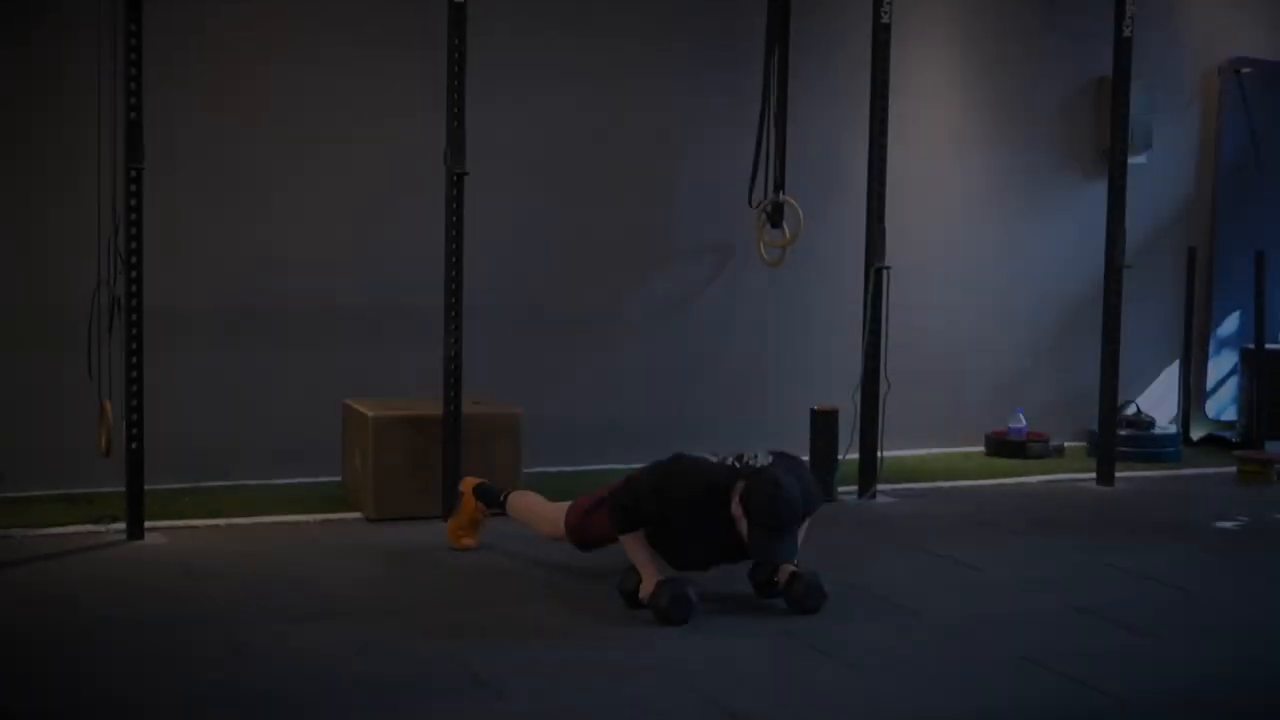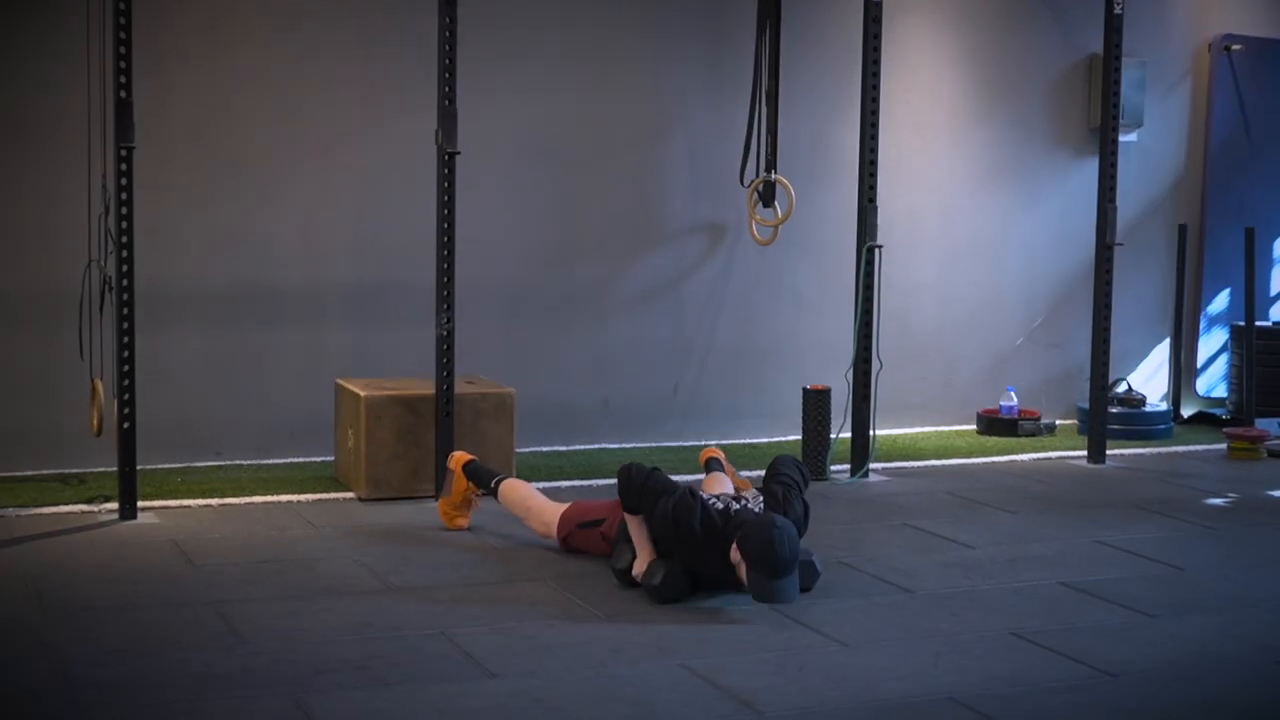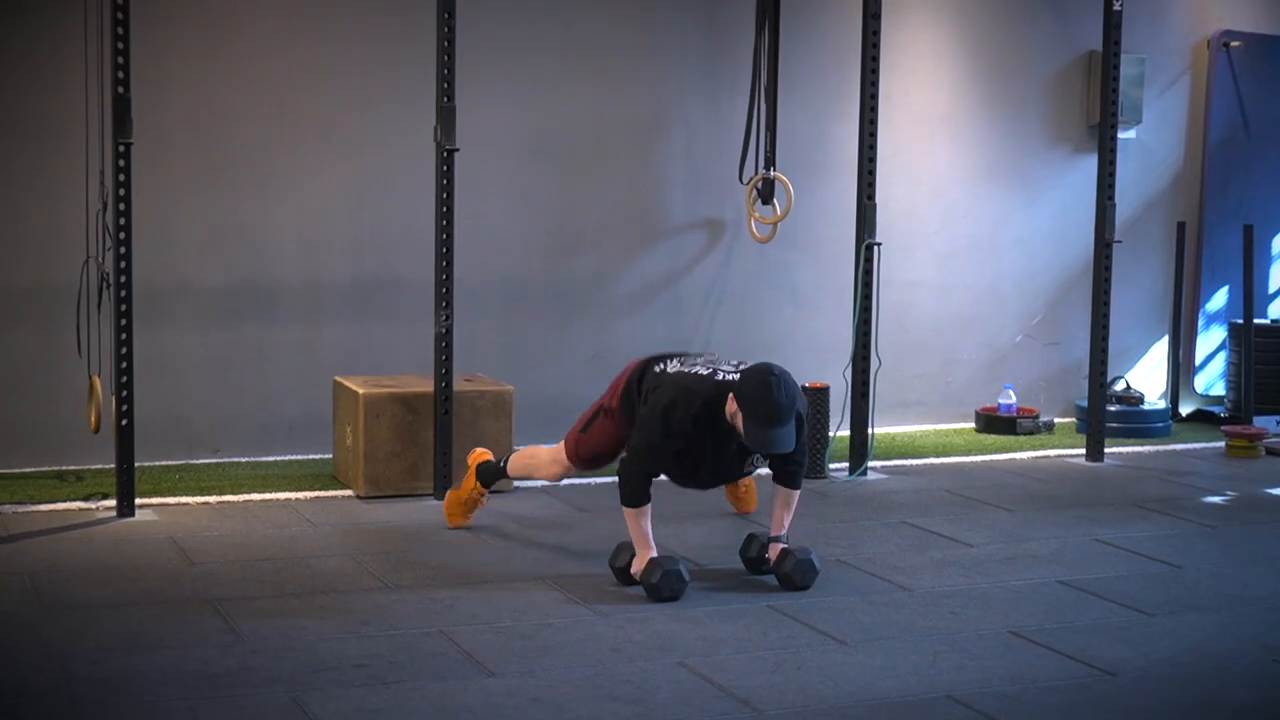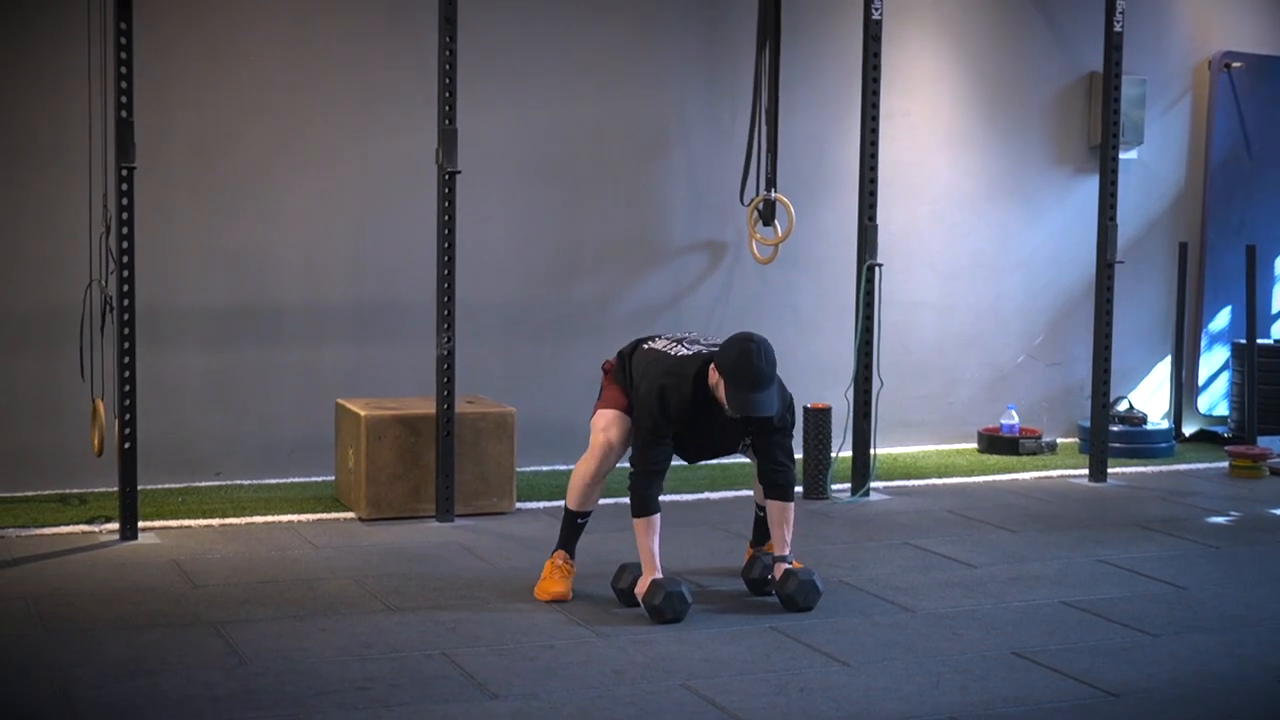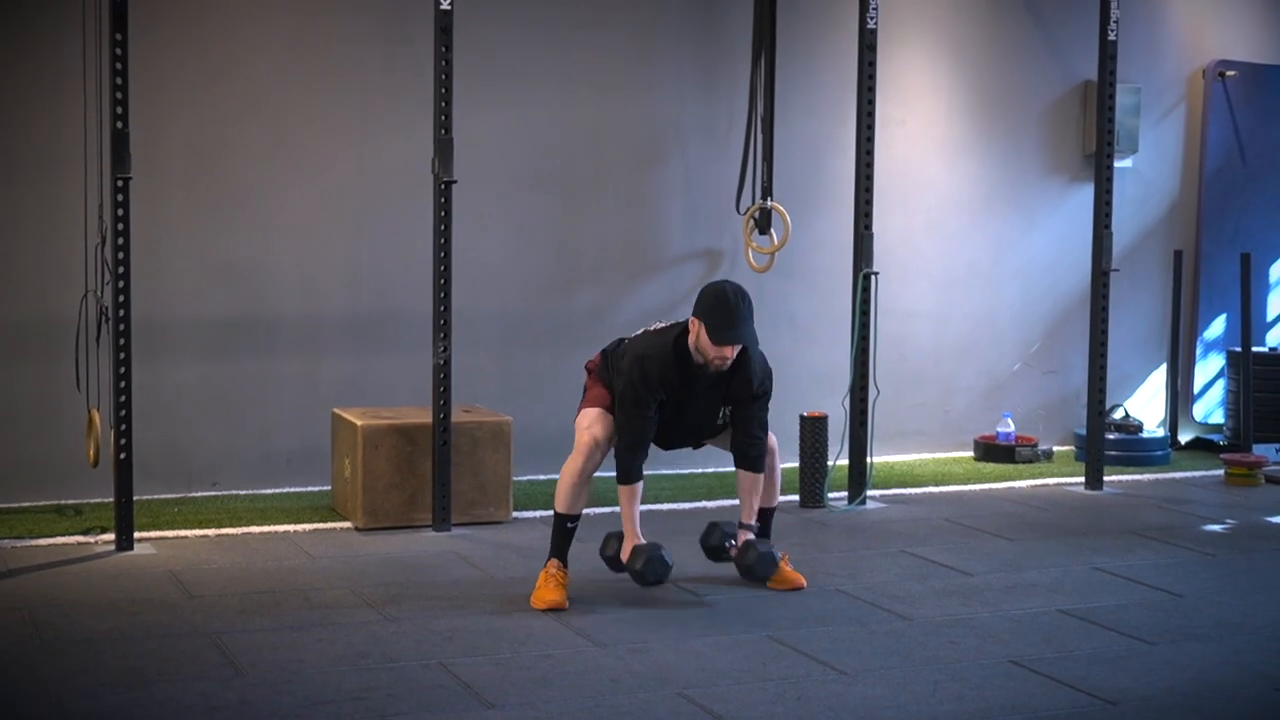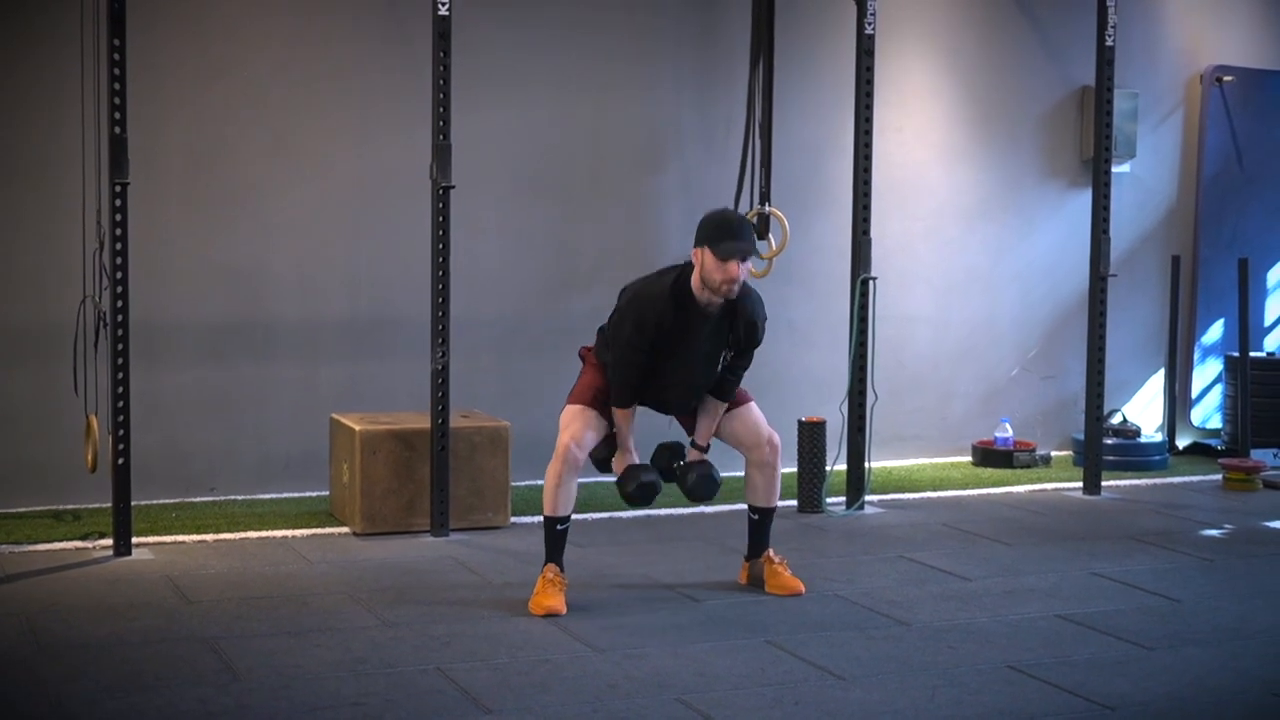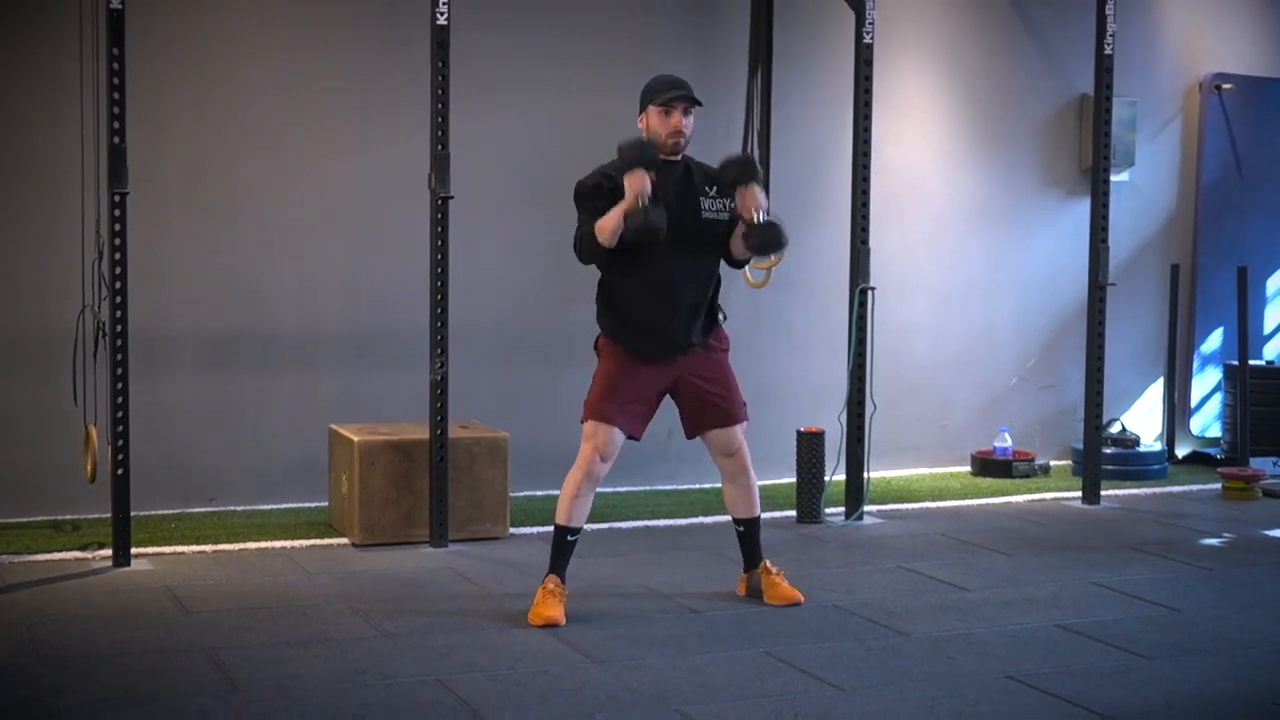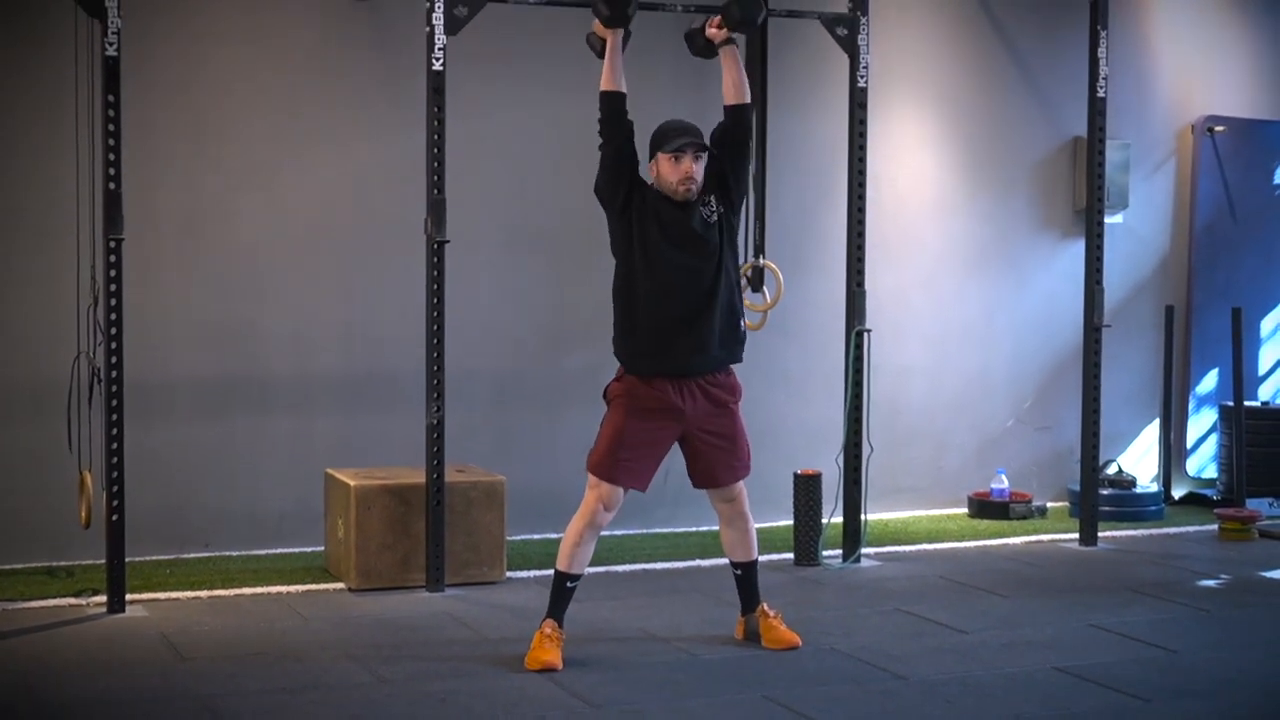
dt=0.4s
person 1, frame 1
left shoulder: (793, 487)
right shoulder: (690, 488)
right elbow: (622, 507)
left wrist: (788, 560)
right wrist: (650, 576)
right hip: (647, 501)
right knee: (554, 523)
right ankle: (480, 495)
person 1, frame 2
left shoulder: (786, 515)
right shoulder: (694, 524)
left elbow: (787, 465)
right elbow: (630, 477)
right wrist: (644, 553)
right hip: (637, 523)
right knee: (547, 518)
left ankle: (714, 464)
right ankle: (470, 471)
person 1, frame 3
left shoulder: (787, 410)
right shoulder: (683, 402)
left elbow: (791, 471)
right elbow: (634, 473)
left wrist: (778, 539)
right wrist: (644, 551)
right hip: (640, 390)
right knee: (559, 464)
left ankle: (732, 470)
right ankle: (485, 471)
person 1, frame 4
left shoulder: (773, 396)
right shoulder: (666, 386)
left elbow: (779, 476)
right elbow: (647, 478)
left wrist: (783, 559)
right wrist: (651, 572)
right hip: (631, 376)
left knee: (774, 460)
right knee: (604, 448)
left ankle: (761, 548)
right ankle: (562, 558)
person 1, frame 5
left shoulder: (752, 368)
right shoulder: (648, 359)
left elbow: (751, 447)
right elbow: (631, 449)
left wrist: (747, 527)
right wrist: (632, 534)
right hip: (614, 385)
left knee: (768, 446)
right knee: (590, 446)
right ankle: (555, 565)
person 1, frame 6
left shoulder: (749, 311)
right shoulder: (646, 300)
left elbow: (723, 383)
right elbow: (624, 383)
left wrist: (699, 445)
right wrist: (624, 450)
left hip: (694, 382)
right hip: (616, 368)
left knee: (766, 445)
right knee: (570, 448)
left ankle: (759, 560)
right ankle: (552, 571)
person 1, frame 7
left shoulder: (711, 183)
right shoulder: (611, 181)
left elbow: (737, 255)
right elbow: (588, 249)
left wrist: (751, 219)
right wrist: (627, 204)
left hip: (700, 345)
right hip: (630, 346)
left knee: (736, 454)
right knee: (594, 457)
left ankle: (756, 571)
right ankle: (553, 582)
person 1, frame 8
left shoulder: (721, 201)
right shoulder: (630, 206)
left elbow: (738, 125)
right elbow: (614, 130)
left wrist: (728, 48)
right wrist: (612, 45)
left hip: (713, 389)
right hip: (644, 390)
left knee: (734, 503)
right knee: (598, 506)
left ankle: (754, 615)
right ankle: (551, 626)
